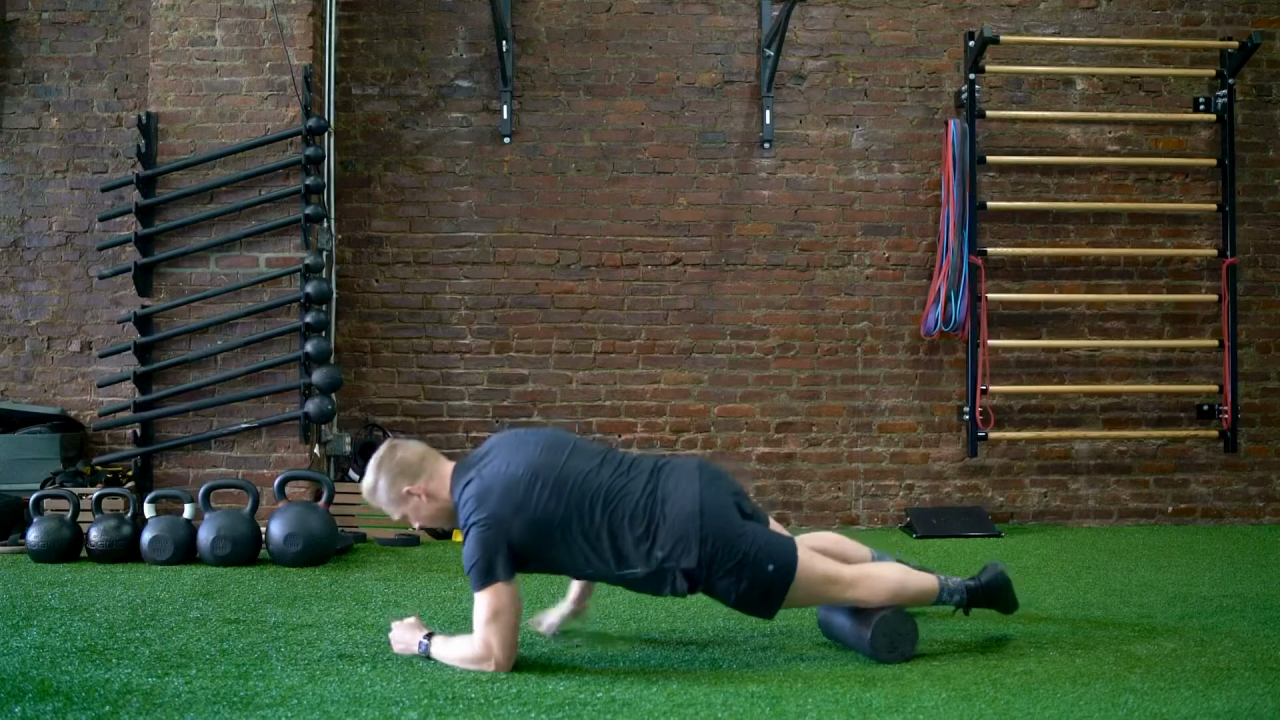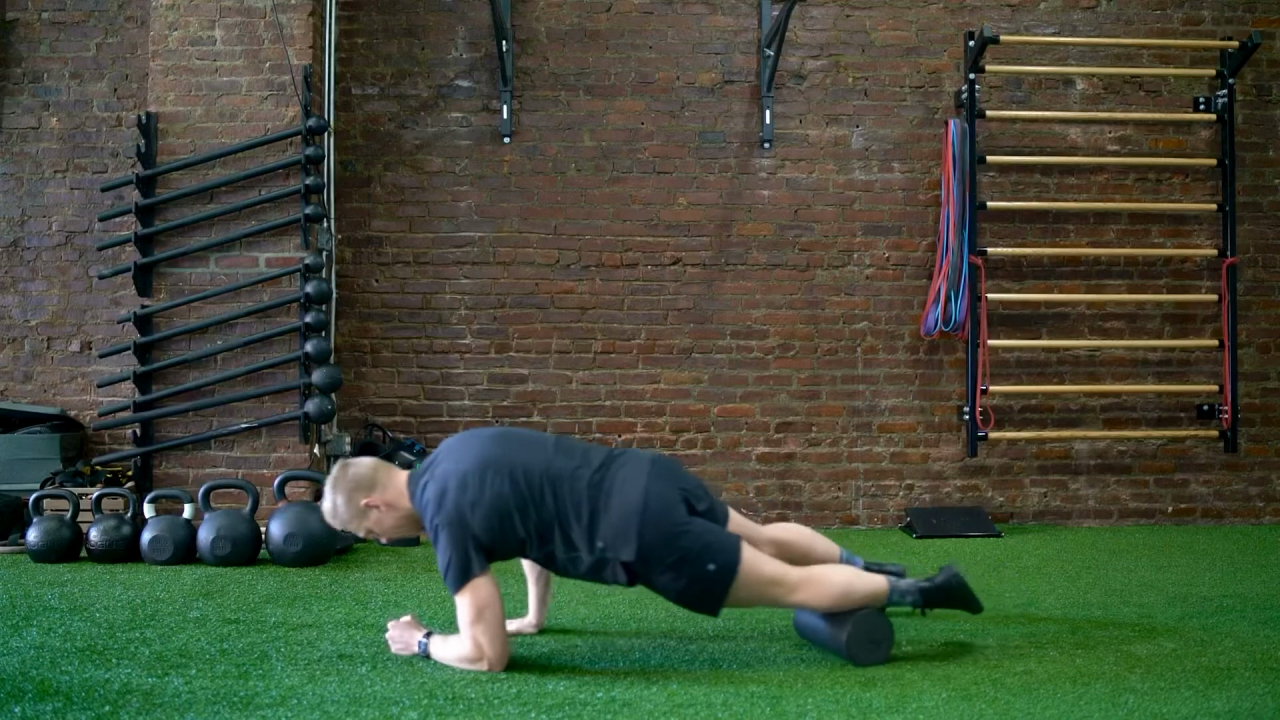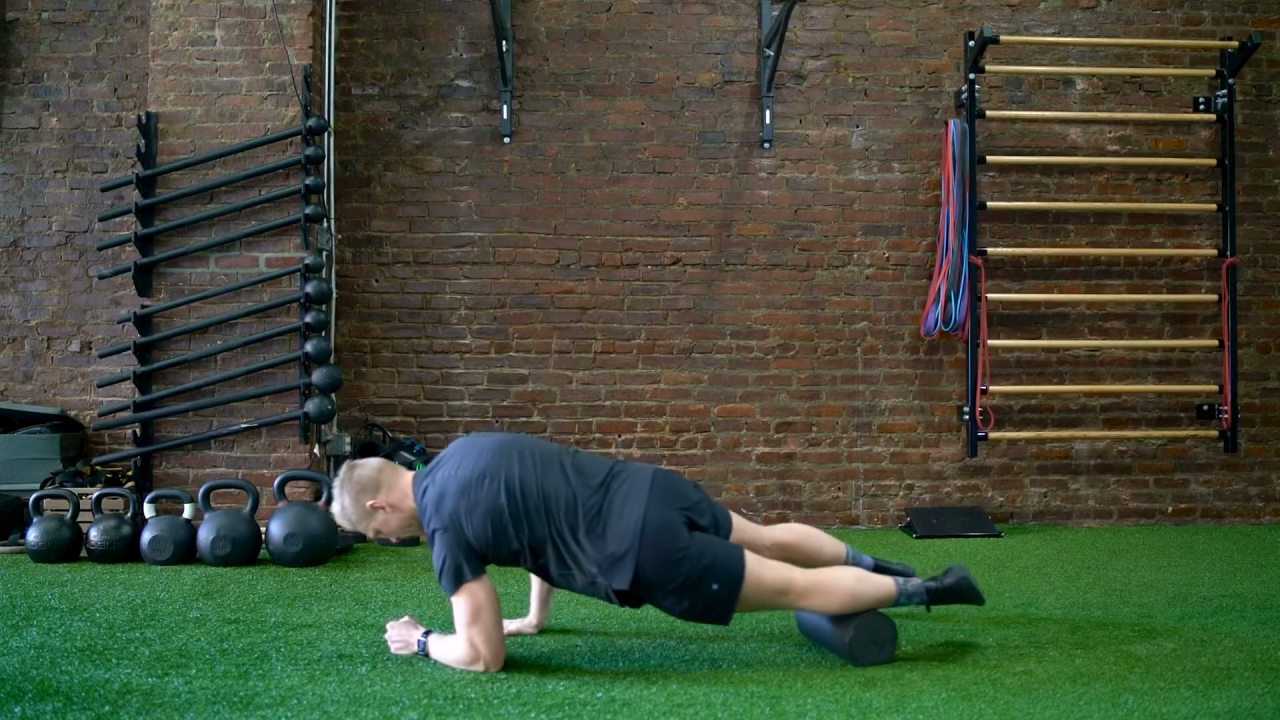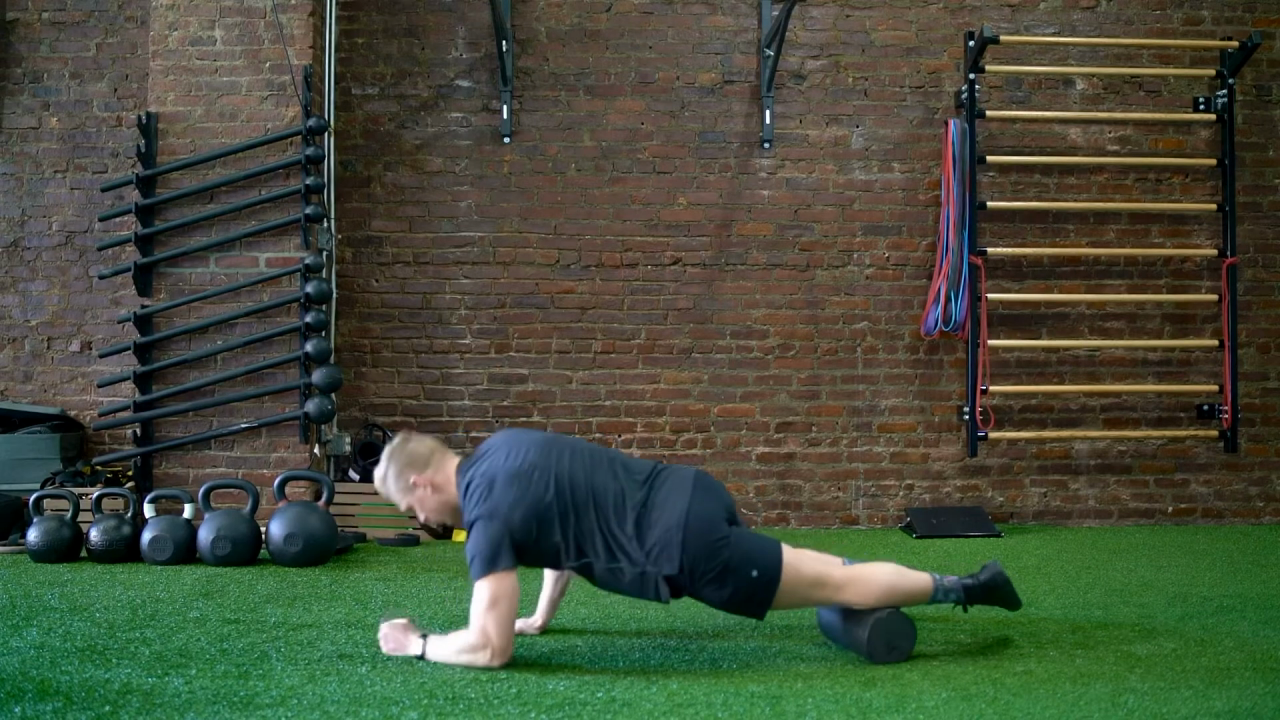
dt=0.5s
person 1, frame 1
left shoulder: (484, 518)
right shoulder: (503, 447)
left elbow: (493, 654)
left wrist: (422, 643)
right wrist: (572, 603)
left hip: (696, 539)
right hip: (694, 485)
left knee: (841, 585)
right knee: (801, 544)
left ankle: (966, 589)
right ankle: (889, 567)
person 1, frame 2
left shoulder: (448, 519)
right shoulder: (456, 454)
left elbow: (488, 654)
left wrist: (420, 642)
right wrist: (536, 615)
left hip: (646, 529)
right hip: (650, 477)
left knee: (789, 586)
right knee: (763, 538)
left ankle: (918, 590)
right ankle: (865, 567)
person 1, frame 3
left shoulder: (446, 525)
right shoulder: (463, 455)
left elbow: (484, 656)
left wrist: (422, 641)
right wrist: (535, 616)
left hip: (648, 549)
right hip: (652, 489)
left knee: (795, 588)
right knee: (766, 541)
left ankle: (926, 589)
right ankle: (869, 565)
person 1, frame 4
left shoulder: (489, 512)
right shoulder: (503, 449)
left elbow: (488, 648)
left wrist: (414, 643)
right wrist: (541, 617)
left hip: (683, 544)
right hip: (687, 497)
left knee: (830, 587)
right knee: (785, 555)
left ankle: (964, 586)
right ankle: (867, 568)
